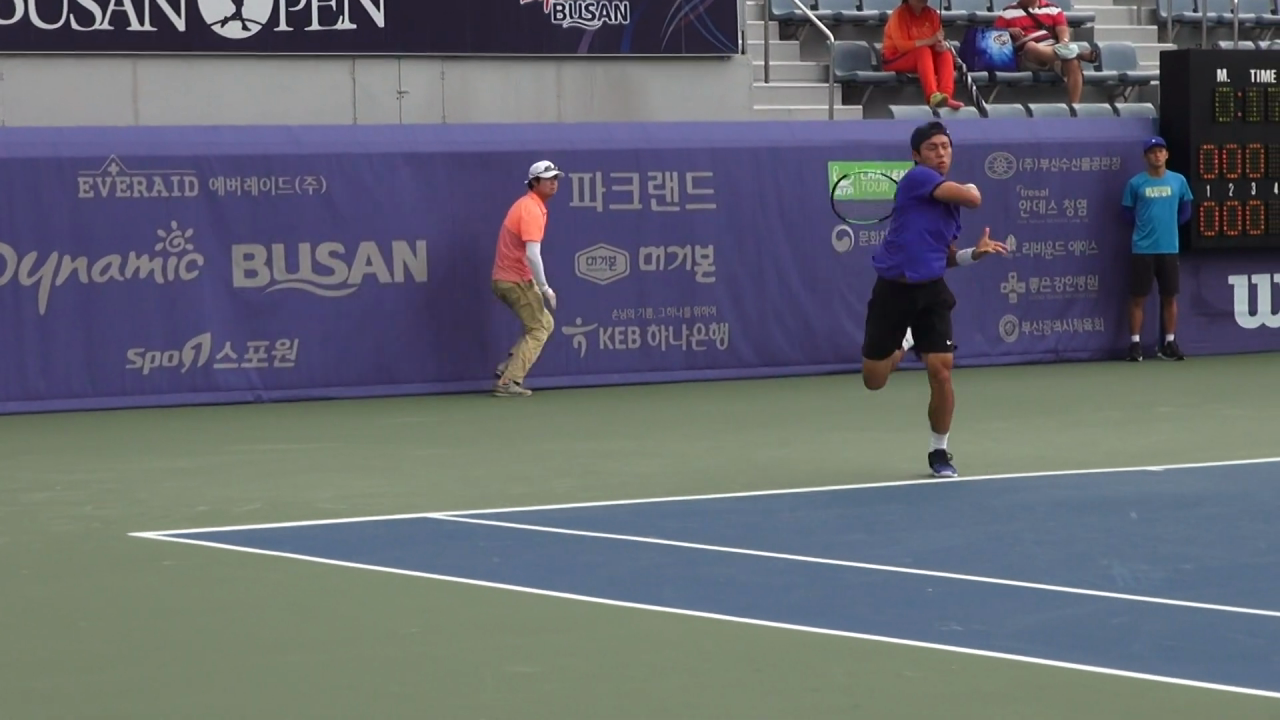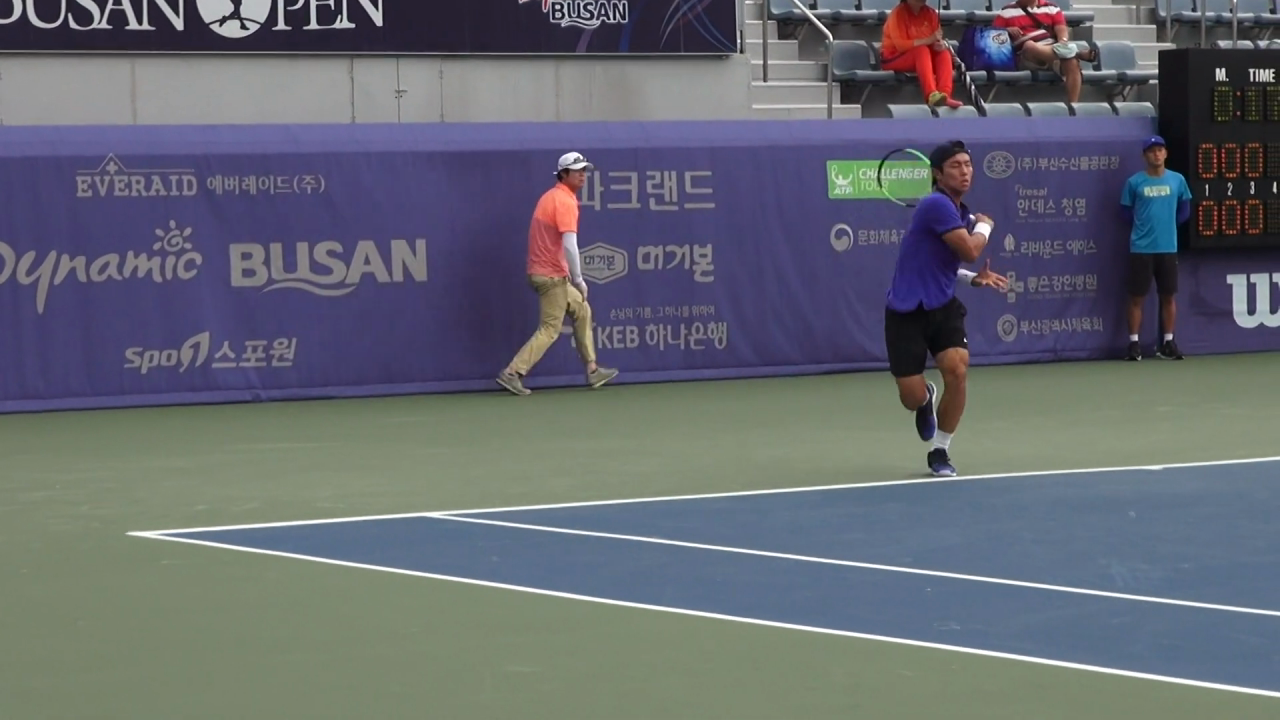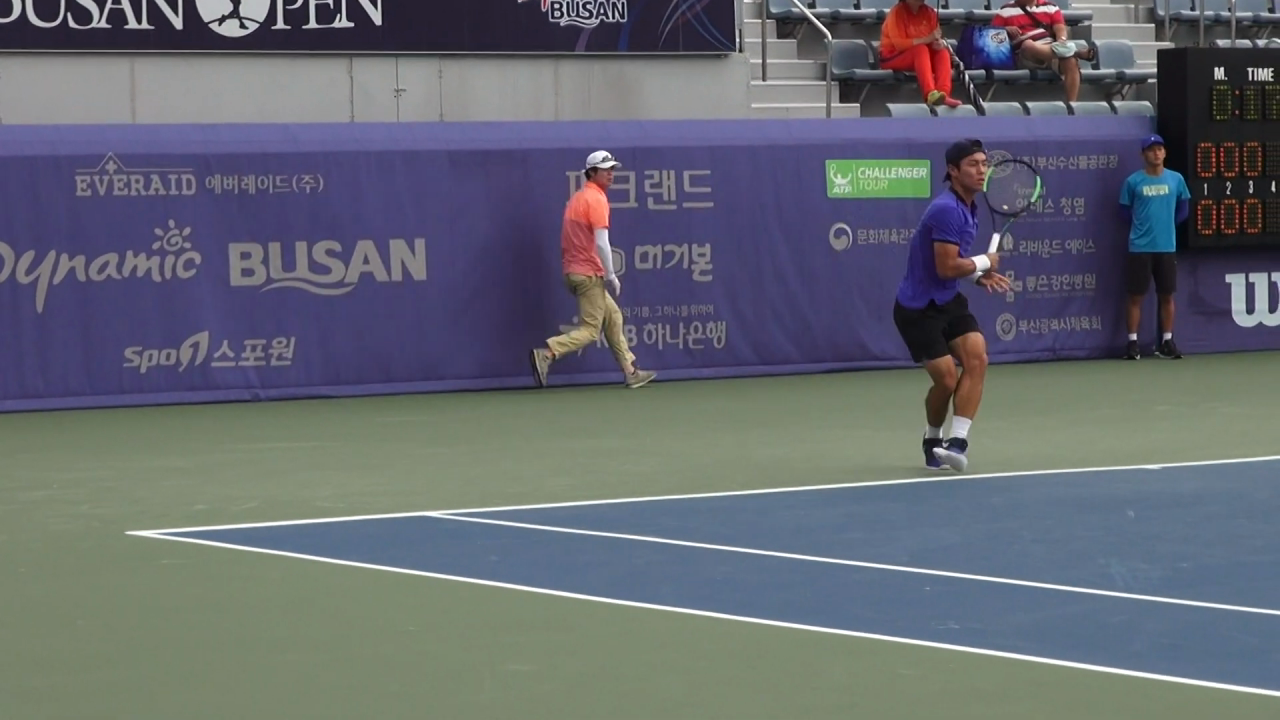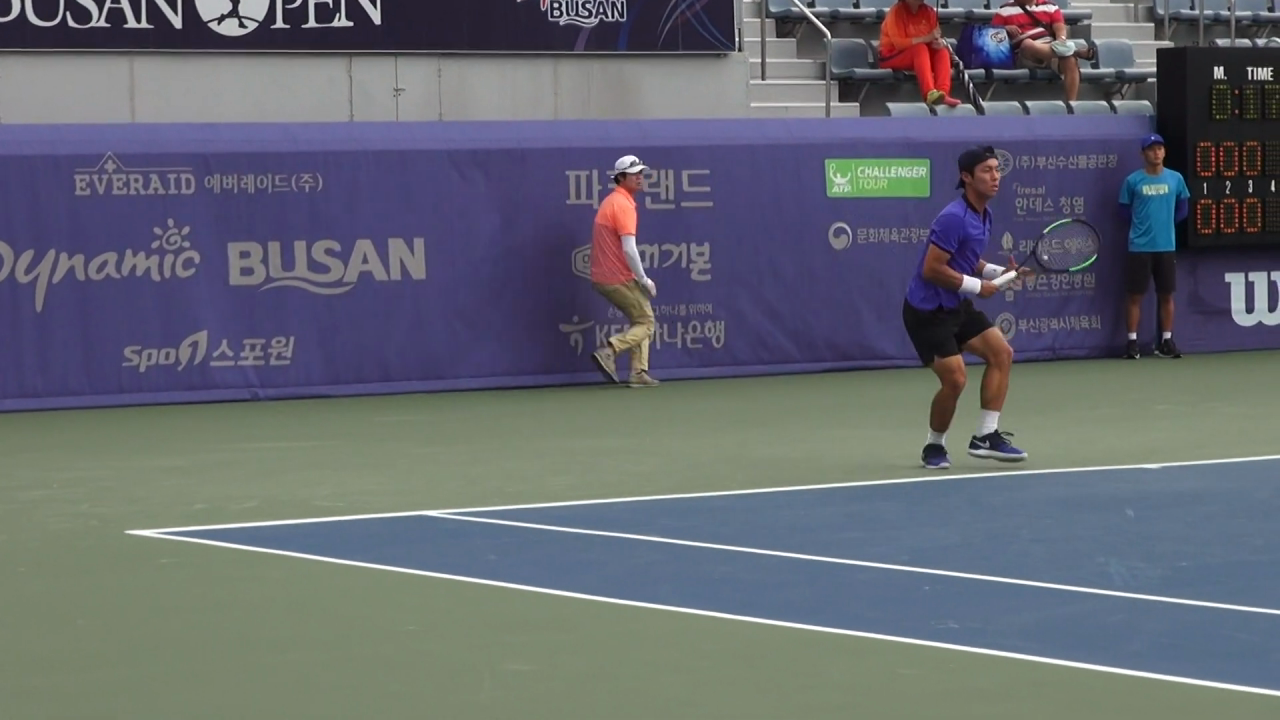
dt=0.1s
person 1, frame 1
left shoulder: (949, 204)
right shoulder: (916, 178)
right elbow: (971, 197)
left wrist: (976, 251)
right wrist: (970, 189)
left hip: (931, 293)
right hip: (892, 291)
left knee: (941, 373)
right knee: (875, 379)
left ankle: (939, 452)
right ankle: (902, 343)
person 1, frame 2
left shoulder: (962, 215)
right shoulder: (936, 205)
right elbow: (970, 251)
left wrist: (977, 277)
right wrist: (985, 226)
left hip: (943, 308)
right hip: (907, 311)
left knee: (957, 371)
right knee: (911, 398)
left ankle: (939, 452)
right ankle: (925, 397)
person 1, frame 3
left shoulder: (969, 208)
right shoulder: (944, 209)
right elbow: (947, 267)
left wrist: (984, 272)
right wrist: (987, 262)
left hip: (949, 301)
right hip: (917, 307)
left knee: (976, 356)
right knee: (948, 379)
left ankle: (954, 442)
right ankle: (933, 439)
person 1, frame 4
left shoulder: (983, 215)
right shoulder: (953, 218)
right elbow: (930, 270)
left wrist: (998, 273)
right wrist: (977, 287)
left hip: (956, 306)
right hip: (927, 310)
left knee: (1002, 353)
right knee: (956, 378)
left ankle: (986, 436)
right ankle: (933, 447)
person 2, frame 1
left shoulder: (524, 204)
right shoulder: (532, 210)
right elbow: (532, 254)
left wrist: (538, 285)
right wrist: (545, 288)
left hip: (506, 279)
right hip: (516, 281)
left knee: (544, 323)
right knee: (539, 330)
left ankle: (506, 369)
right ankle: (507, 383)
person 2, frame 2
left shoulder: (552, 196)
right shoulder: (565, 201)
right elbow: (569, 245)
right wrist: (578, 280)
left hip: (540, 272)
right hip: (551, 275)
left knee: (583, 311)
right knee: (549, 330)
left ankle: (592, 371)
right ankle: (511, 374)
person 2, frame 3
left shoulder: (579, 196)
right shoulder: (596, 200)
right elbow: (601, 243)
right wrist: (611, 276)
left hip: (575, 272)
right hip: (587, 273)
left knee: (613, 317)
right knee: (590, 329)
left ankle: (630, 372)
right ankle: (545, 353)
person 2, frame 4
left shoulder: (611, 201)
right shoulder: (623, 205)
right elbow: (629, 249)
right wrist: (644, 280)
left hip: (601, 277)
right hip: (617, 279)
left knee: (641, 319)
right knee: (646, 323)
left ankle: (639, 373)
right ankle: (607, 351)
person 3, frame 1
left shoulder: (1179, 181)
right shoulder: (1135, 183)
left elbow: (1185, 211)
right elbow: (1128, 212)
left wrist: (1168, 225)
right wrist: (1145, 227)
left hip: (1170, 248)
right hip: (1142, 249)
left knee: (1170, 297)
right knee: (1138, 297)
left ankle: (1169, 343)
right ankle: (1135, 343)
person 3, frame 2
left shoulder: (1178, 180)
right shoulder: (1134, 182)
left elbow: (1184, 211)
right elbow: (1127, 211)
left wrist: (1167, 224)
right wrist: (1144, 226)
left hip: (1168, 248)
right hip: (1141, 248)
left knee: (1168, 296)
right knee: (1137, 297)
left ankle: (1168, 342)
right ankle: (1134, 343)
person 3, frame 3
left shoulder: (1176, 179)
right shoulder: (1133, 181)
left elbow: (1183, 210)
right elbow: (1125, 211)
left wrist: (1166, 223)
right wrist: (1141, 225)
left hip: (1167, 247)
right hip: (1139, 248)
left knee: (1167, 296)
right knee: (1135, 296)
left ankle: (1167, 342)
right ankle: (1132, 342)
person 3, frame 4
left shoulder: (1176, 179)
right shoulder: (1132, 180)
left elbow: (1182, 209)
right elbow: (1125, 210)
left wrist: (1165, 223)
right wrist: (1141, 224)
left hip: (1166, 246)
right hip: (1139, 247)
left knee: (1166, 295)
right knee: (1135, 296)
left ankle: (1166, 341)
right ankle: (1132, 341)
